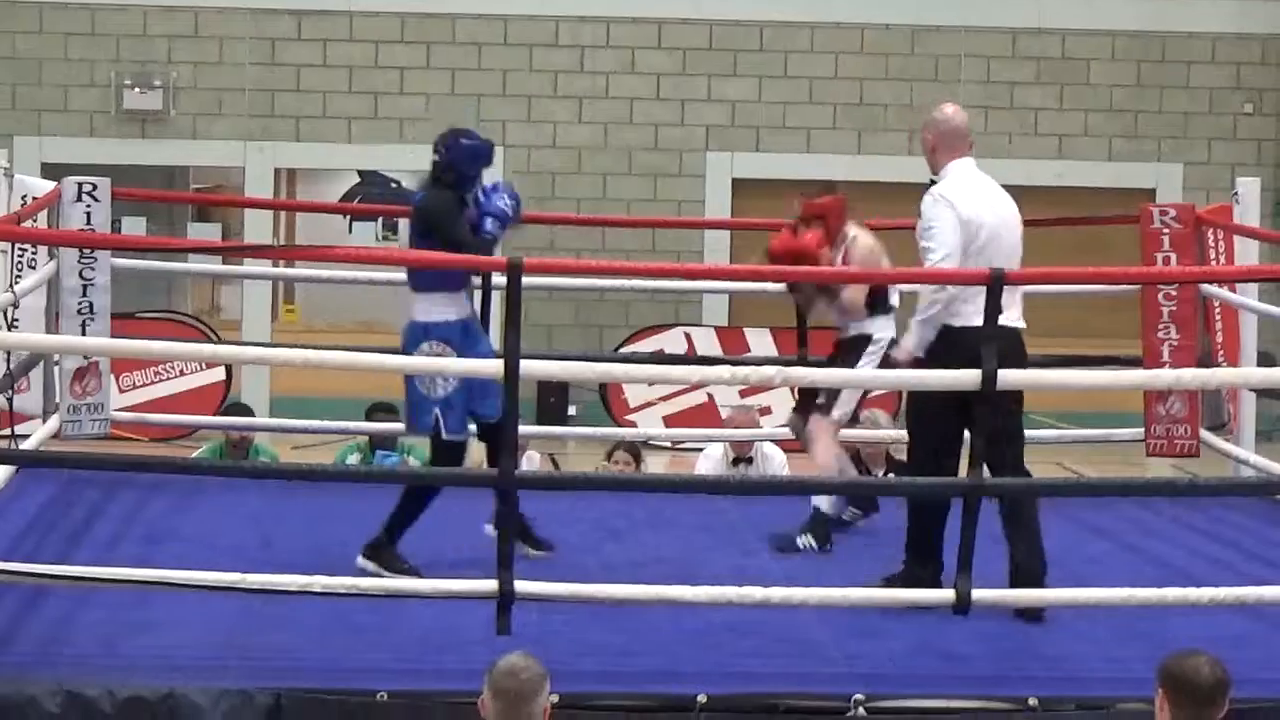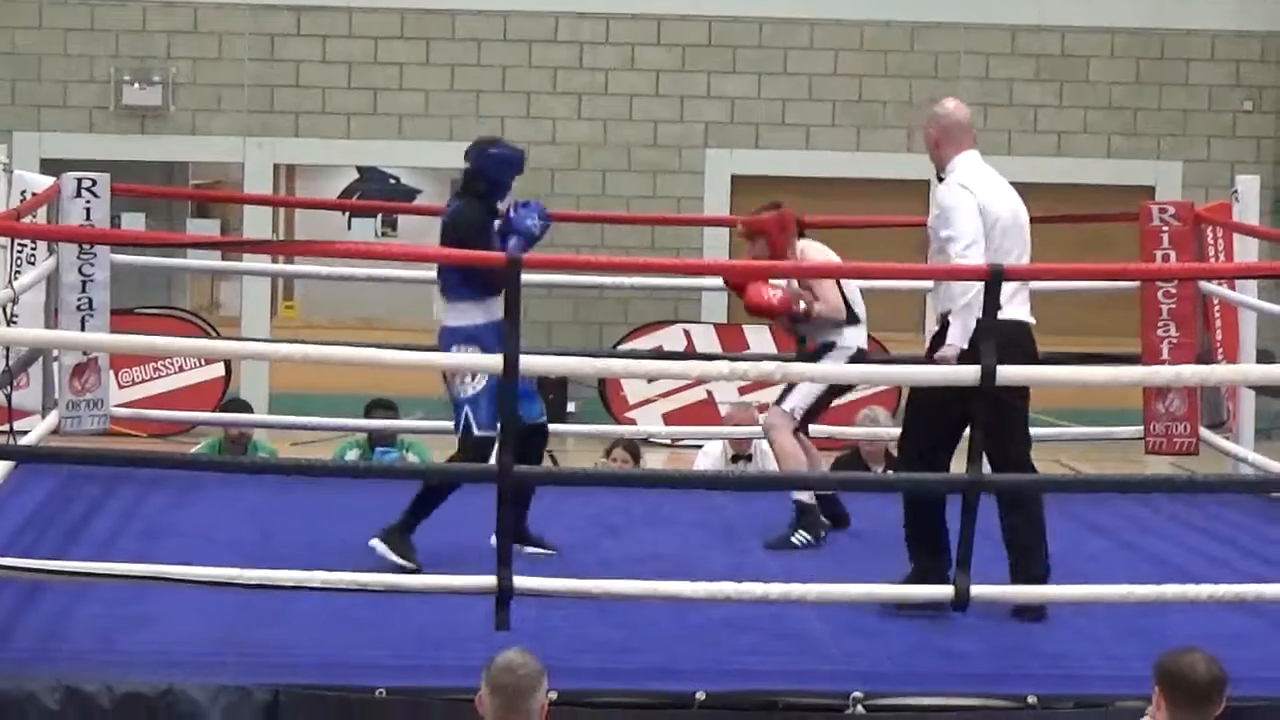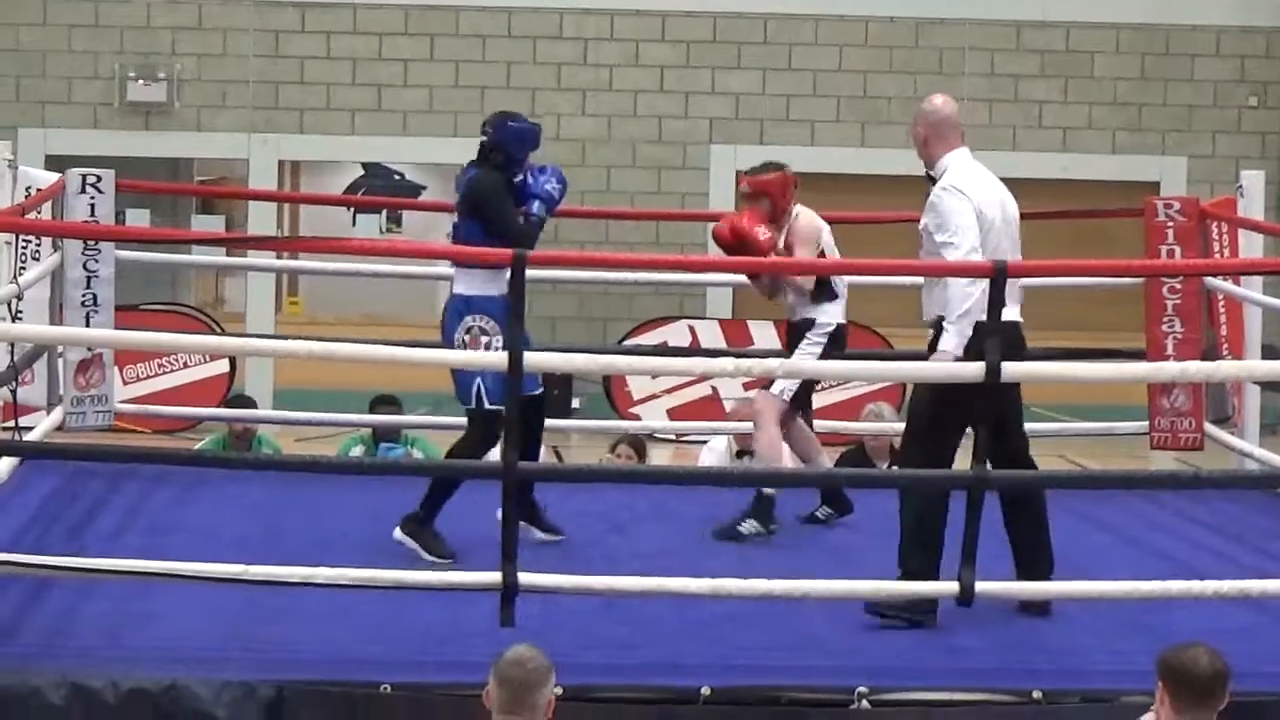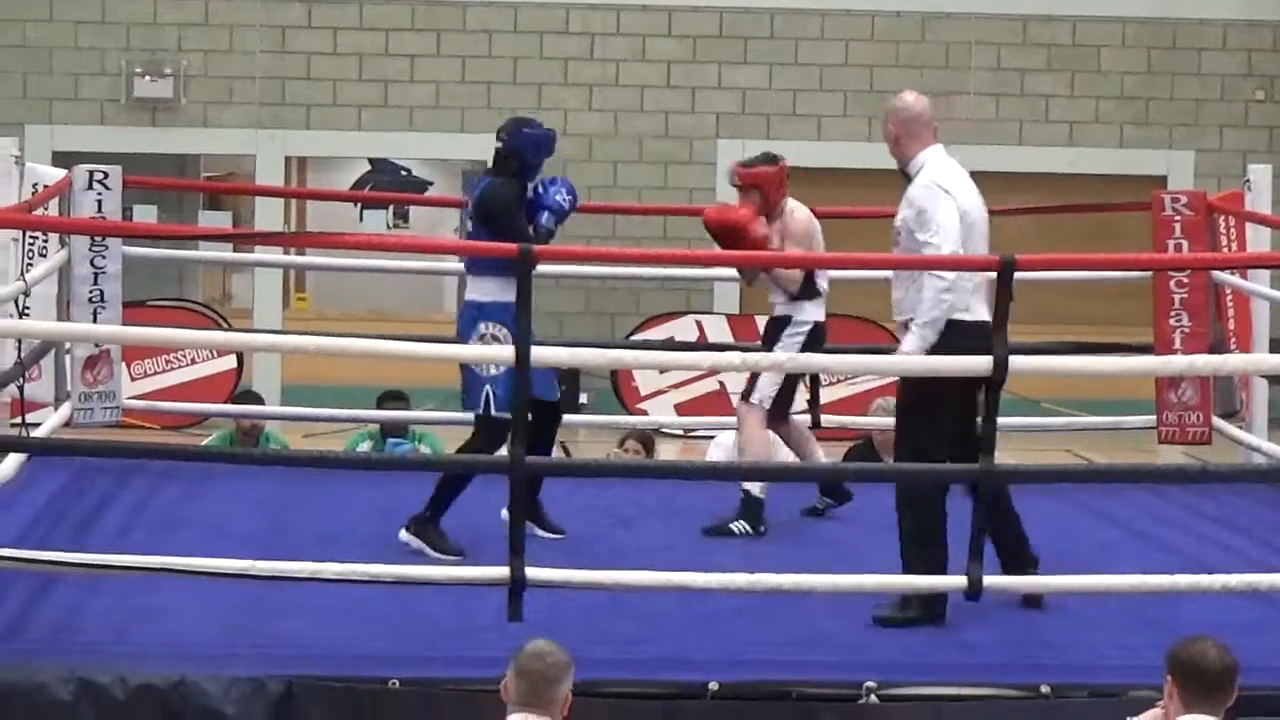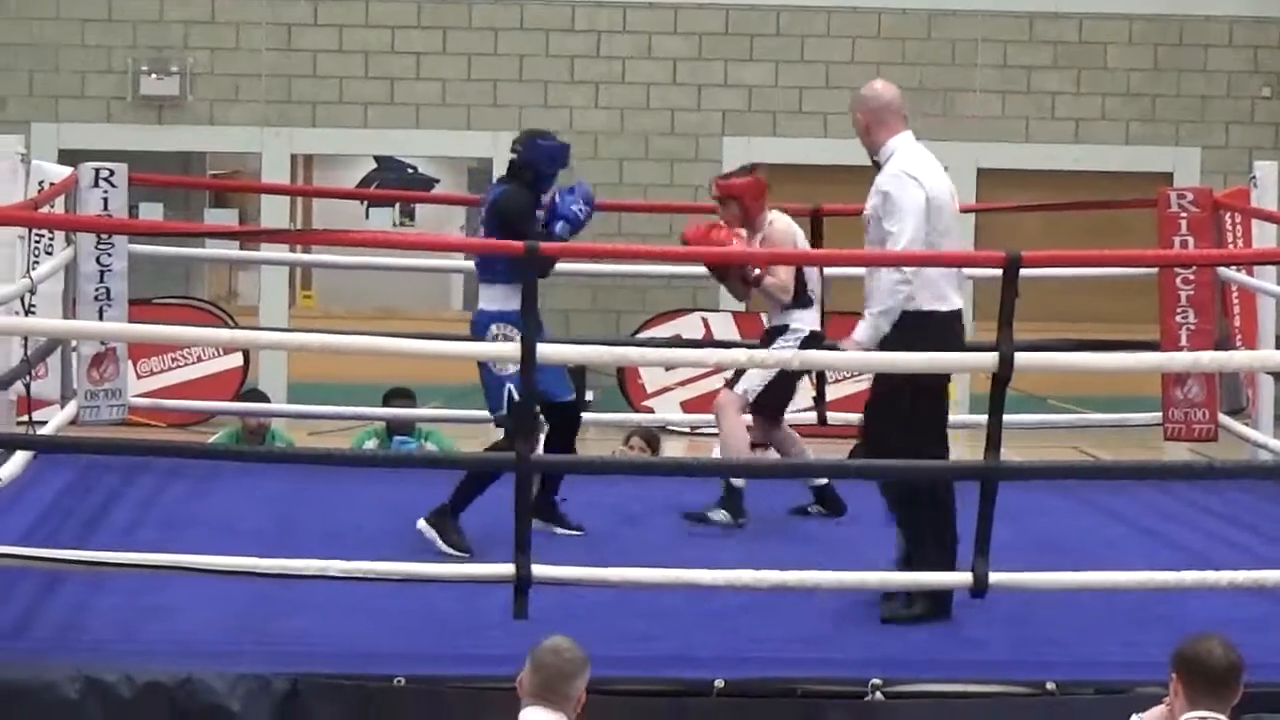
dt=0.2s
person 1, frame 1
left shoulder: (943, 197)
right shoulder: (1003, 200)
left elbow: (941, 277)
left wrist: (911, 343)
left hip: (953, 342)
right hip: (1005, 341)
left knee: (930, 463)
right knee: (1008, 466)
left ankle: (922, 572)
right ankle: (1029, 581)
person 1, frame 2
left shoulder: (955, 188)
right shoulder: (1006, 190)
left elbow: (966, 267)
left wrist: (955, 341)
left hip: (972, 336)
right hip: (1015, 336)
left knee: (921, 454)
right knee: (1013, 462)
left ankle: (928, 575)
right ankle: (1032, 585)
person 1, frame 3
left shoulder: (951, 191)
right shoulder: (994, 186)
left elbow: (964, 269)
left wrist: (950, 346)
left hip: (969, 339)
right hip: (1004, 334)
left knee: (922, 462)
right knee: (1013, 460)
left ankle: (919, 589)
right ankle: (1036, 582)
person 1, frame 4
left shoulder: (929, 188)
right shoulder: (952, 177)
left elbow: (941, 275)
left wrist: (913, 345)
left hip: (945, 337)
right hip: (971, 333)
left knee: (919, 464)
right knee: (969, 458)
left ankle: (924, 592)
right ankle: (1022, 569)
person 1, frame 5
left shoulder: (900, 175)
right shoulder: (918, 164)
left elbow: (900, 267)
left wrist: (865, 335)
right wrist: (877, 332)
left hip: (917, 328)
right hip: (929, 324)
left knee: (911, 454)
right knee: (895, 447)
left ankle: (930, 588)
right ankle: (922, 569)
person 2, frame 1
left shoulder: (447, 200)
right shoulder: (435, 203)
right elbow: (475, 257)
left wrist: (485, 219)
right wrist: (495, 221)
left hip: (463, 328)
right hip: (438, 336)
left knee: (497, 429)
right knee: (449, 450)
left ankle: (511, 521)
right ankle: (381, 547)
person 2, frame 2
left shoulder: (480, 212)
right shoulder: (465, 216)
right elbow: (492, 278)
left wrist: (513, 233)
right wrist: (518, 239)
left hip: (492, 333)
right hip: (469, 339)
left knee: (533, 431)
right knee: (475, 450)
left ankle: (514, 527)
right ankle: (397, 532)
person 2, frame 3
left shoulder: (483, 178)
right shoulder: (485, 183)
right elbow: (520, 244)
left wrist: (527, 198)
right wrist: (541, 204)
left hip: (494, 306)
right hip: (476, 311)
left knee: (532, 405)
right knee: (486, 424)
left ankle: (523, 504)
right ankle: (419, 522)
person 2, frame 4
left shoulder: (497, 188)
right shoulder: (500, 192)
left wrist: (538, 209)
right wrist: (551, 215)
left hip: (507, 313)
right hip: (489, 317)
left knee: (548, 409)
right knee: (493, 429)
left ankle: (527, 505)
right ankle: (424, 523)
person 2, frame 5
left shoulder: (512, 196)
right shoulder: (512, 200)
right elbow: (540, 264)
left wrist: (555, 219)
right wrist: (565, 222)
left hip: (520, 321)
right hip: (501, 324)
left knee: (567, 410)
right knee: (521, 431)
left ankle: (544, 505)
right ankle: (443, 516)
person 3, frame 1
left shoulder: (861, 246)
right shoulder: (826, 247)
left elbow: (855, 307)
right elbow: (807, 306)
left hip: (871, 341)
right hip: (850, 340)
left knee: (821, 426)
right knee: (804, 422)
person 3, frame 2
left shoulder: (810, 257)
right shoulder: (791, 264)
left elbow: (837, 312)
right elbow: (801, 328)
left wrist: (791, 307)
right wrist: (765, 302)
left hip: (842, 352)
right hip: (827, 349)
left knee: (778, 422)
right knee: (786, 425)
left ankle: (807, 522)
person 3, frame 3
left shoulder: (803, 223)
right shoulder: (780, 228)
left elbow: (804, 283)
right elbow: (772, 291)
left wrist: (768, 253)
right wrist: (745, 256)
left hip: (820, 329)
right hip: (806, 326)
left knee: (765, 409)
right knee: (786, 416)
left ankle: (761, 512)
right ankle: (835, 497)
person 3, frame 4
left shoulder: (796, 219)
right shoulder: (768, 219)
left elbow: (792, 282)
right elbow: (751, 276)
left wrist: (762, 245)
right wrist: (733, 243)
left hip: (800, 326)
right hip: (787, 322)
left knee: (751, 413)
right knee: (776, 415)
left ankle: (751, 513)
person 3, frame 5
left shoulder: (777, 230)
right shoulder: (753, 232)
left elbow: (784, 293)
right elbow: (741, 293)
left wrist: (746, 267)
right wrist: (717, 263)
left hip: (795, 335)
right hip: (787, 332)
left knee: (727, 404)
right knee: (766, 422)
left ankle: (733, 503)
right ankle: (826, 497)
